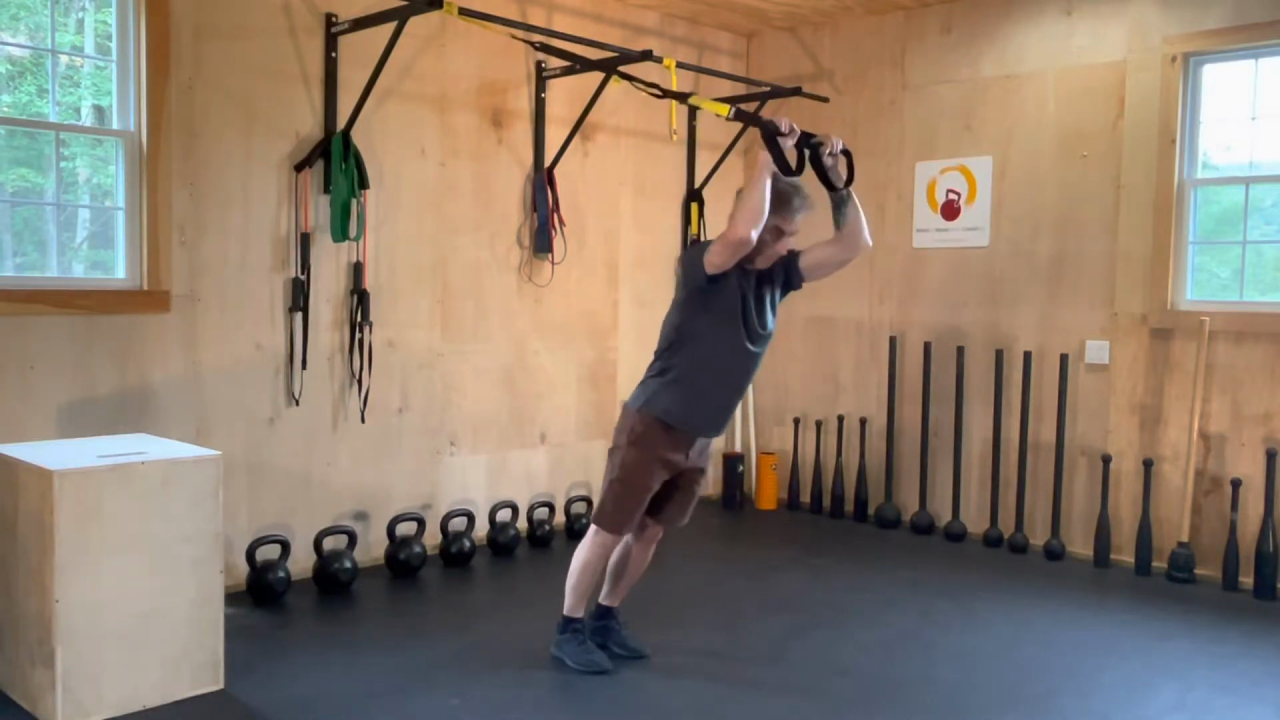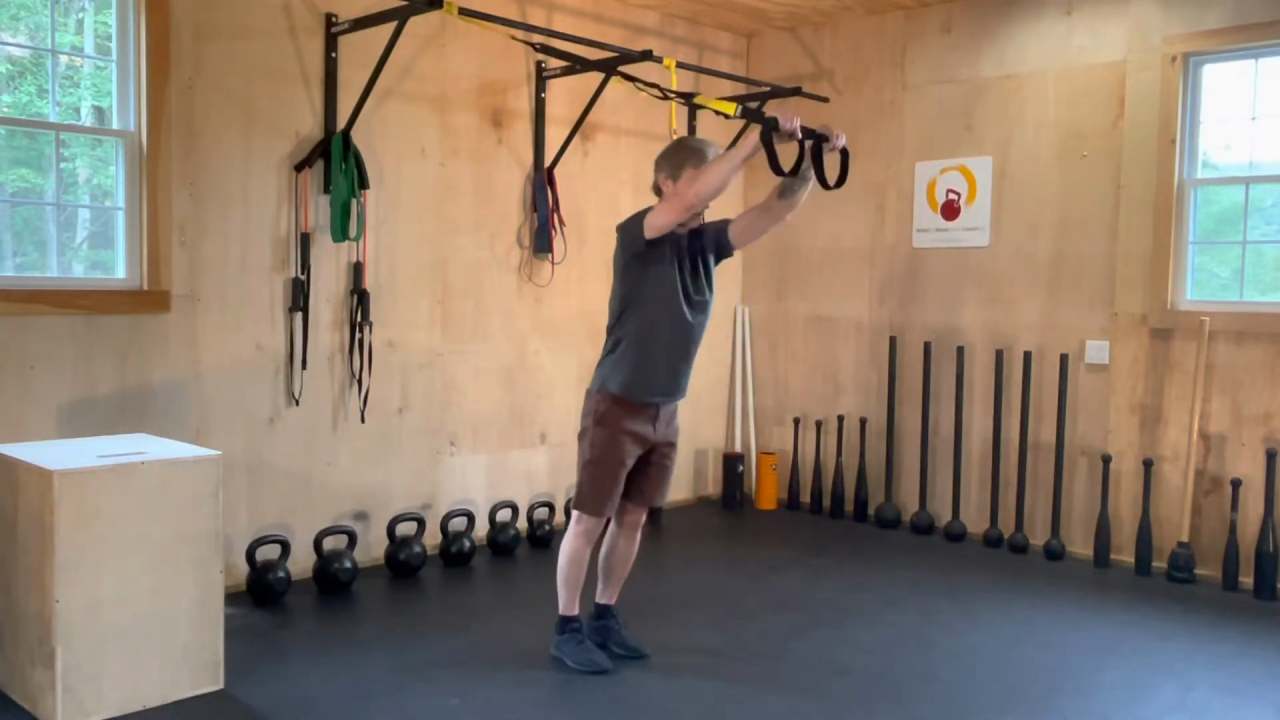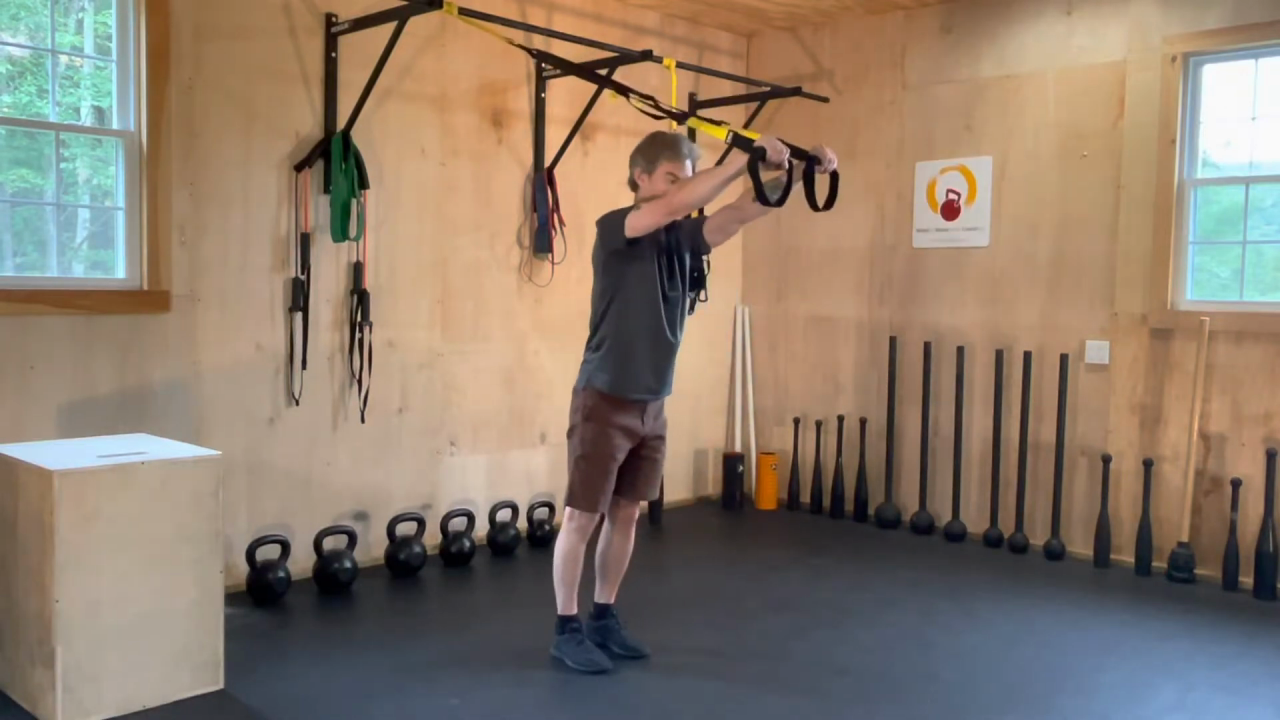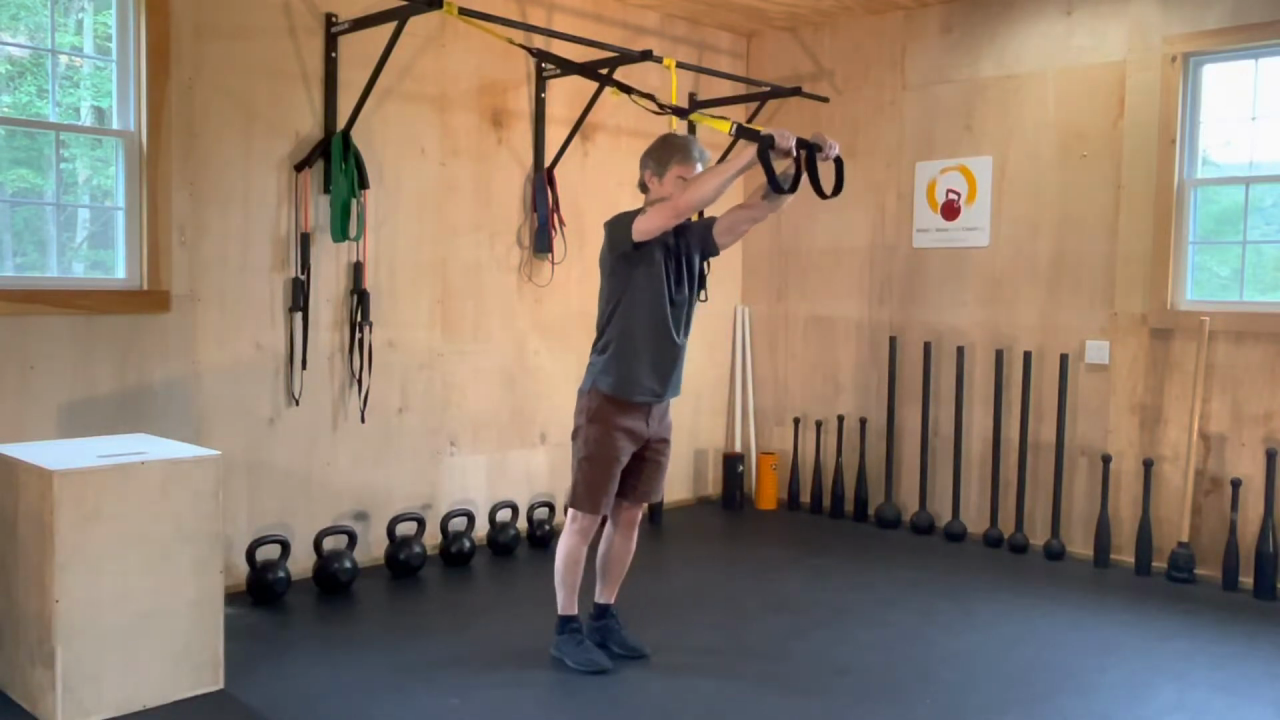
dt=0.5s
person 1, frame 1
left shoulder: (776, 274)
right shoulder: (703, 265)
left elbow: (853, 244)
right elbow: (740, 236)
left wrist: (834, 174)
right wrist: (767, 158)
left hip: (699, 438)
right hip: (651, 427)
left knee: (647, 533)
right knee: (607, 532)
left ankle: (604, 620)
right ankle: (568, 630)
person 1, frame 2
left shoulder: (704, 241)
right shoulder: (638, 236)
left elbow: (773, 209)
right elbow: (690, 200)
left wrist: (811, 160)
right wrist: (755, 141)
left hip: (664, 411)
right hip: (616, 406)
left knee: (632, 519)
right knee: (589, 520)
left ankle: (604, 619)
right ankle: (567, 629)
person 1, frame 3
left shoulder: (682, 237)
right shoulder: (615, 230)
left elbow: (745, 210)
right elbow: (673, 204)
left wrist: (796, 173)
right wrist: (746, 158)
left hip: (651, 405)
right hip: (603, 402)
left knee: (625, 515)
right knee: (582, 518)
left ankle: (603, 619)
right ankle: (567, 629)
person 1, frame 4
left shoulder: (692, 239)
right shoulder: (624, 231)
left elbow: (755, 210)
right elbow: (681, 207)
left wrist: (798, 165)
right wrist: (751, 153)
left hip: (657, 407)
right hip: (609, 404)
left knee: (627, 517)
right knee: (585, 519)
left ankle: (603, 619)
right ankle: (567, 630)
